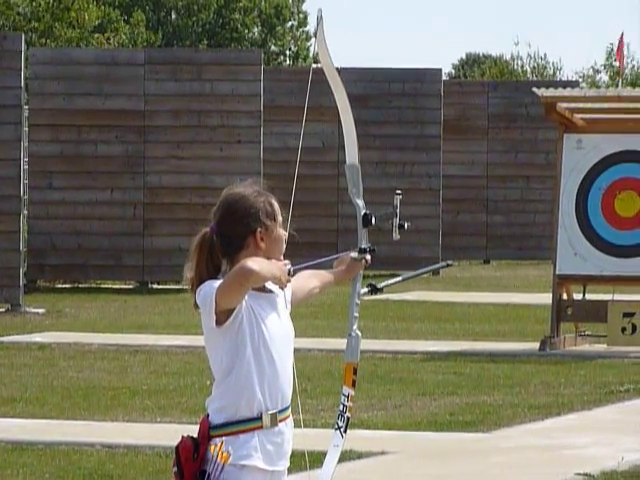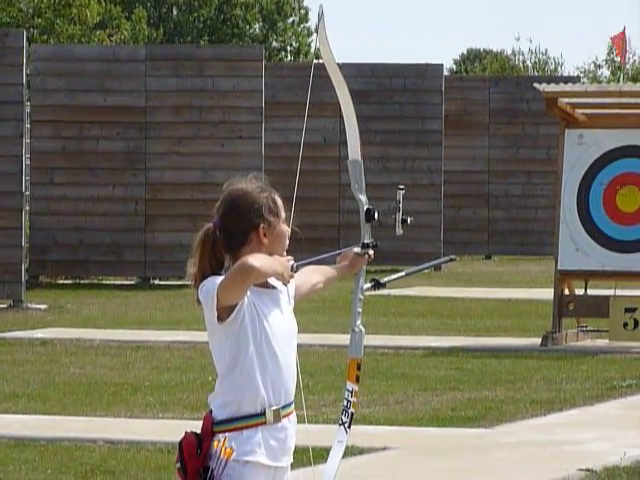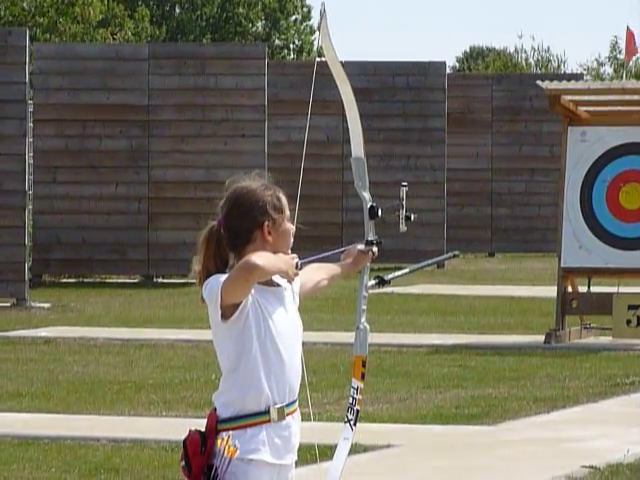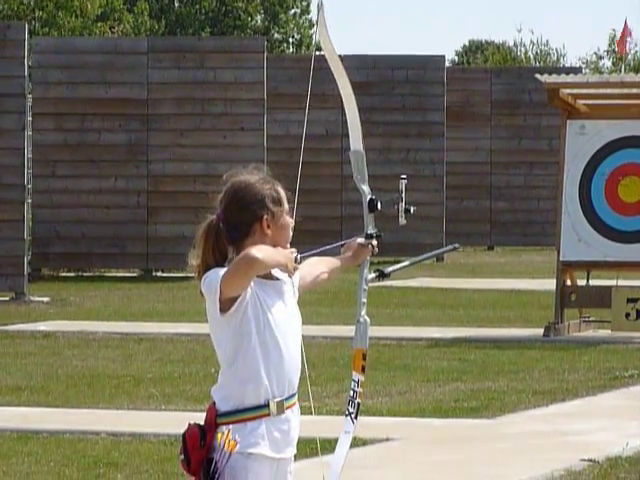
dt=0.3s
person 1, frame 1
left shoulder: (274, 291)
right shoulder: (215, 296)
left elbow: (308, 282)
right elbow: (247, 271)
left wrist: (340, 273)
right wrist: (271, 270)
left hip: (274, 444)
right hip: (239, 453)
person 1, frame 2
left shoulder: (279, 287)
right shoulder: (217, 292)
left elbow: (312, 277)
right elbow: (248, 268)
left wrist: (343, 268)
right wrist: (274, 266)
left hip: (277, 439)
right hip: (242, 447)
person 1, frame 3
left shoulder: (283, 284)
right shoulder: (222, 291)
left elbow: (315, 275)
right elbow: (252, 266)
left wrist: (347, 265)
right wrist: (280, 263)
left hip: (281, 437)
right hip: (246, 445)
person 1, frame 4
left shoulder: (283, 278)
right shoulder: (221, 284)
left elbow: (316, 268)
right elbow: (251, 259)
left wrist: (346, 258)
right wrist: (280, 257)
left hip: (280, 430)
right hip: (244, 439)
